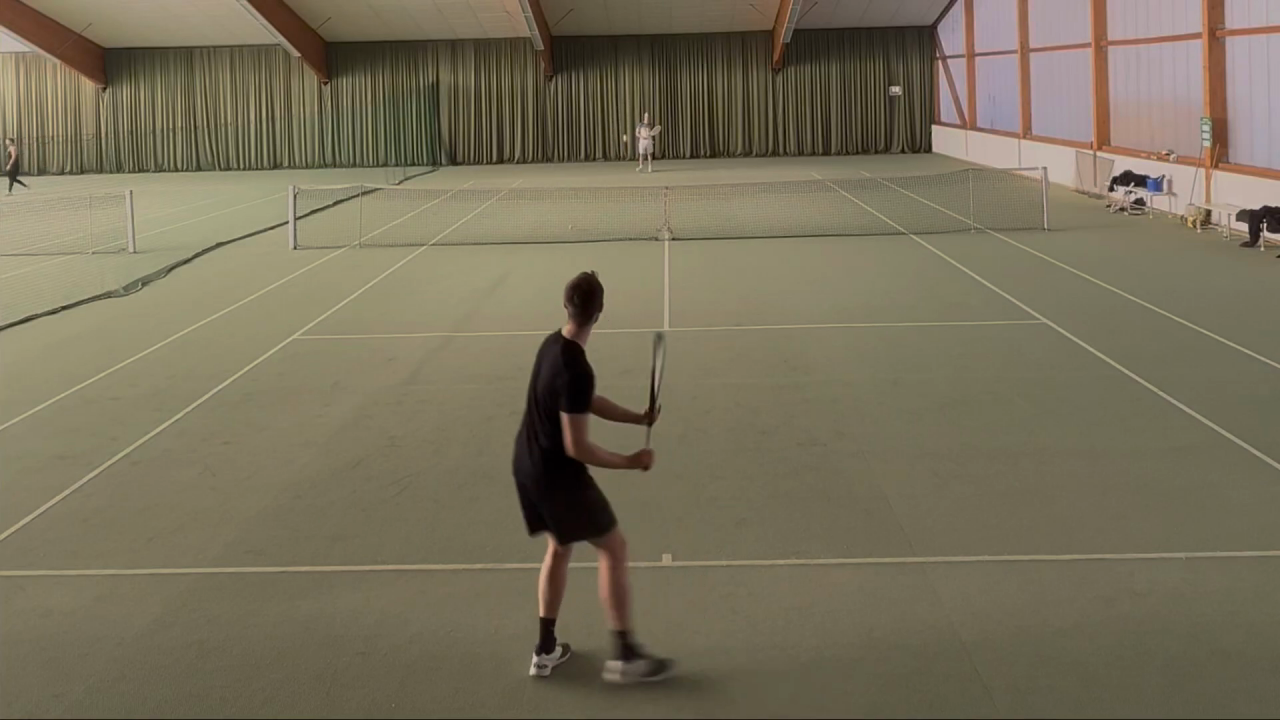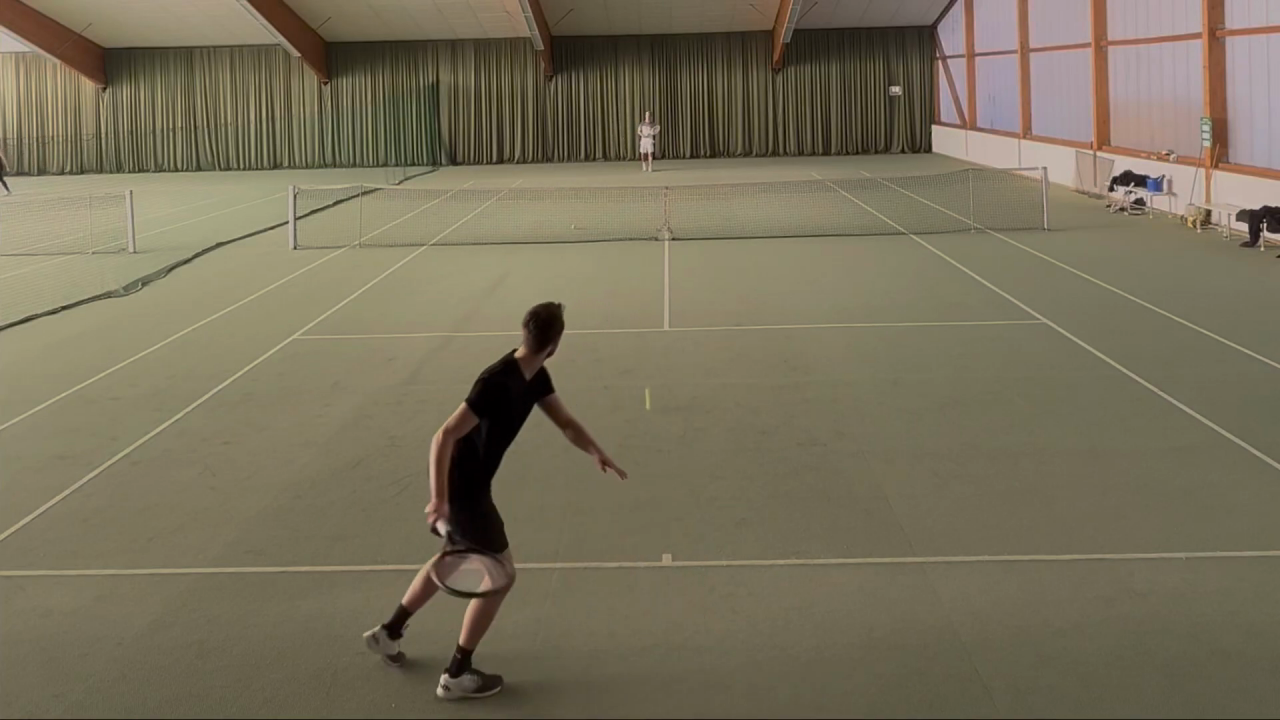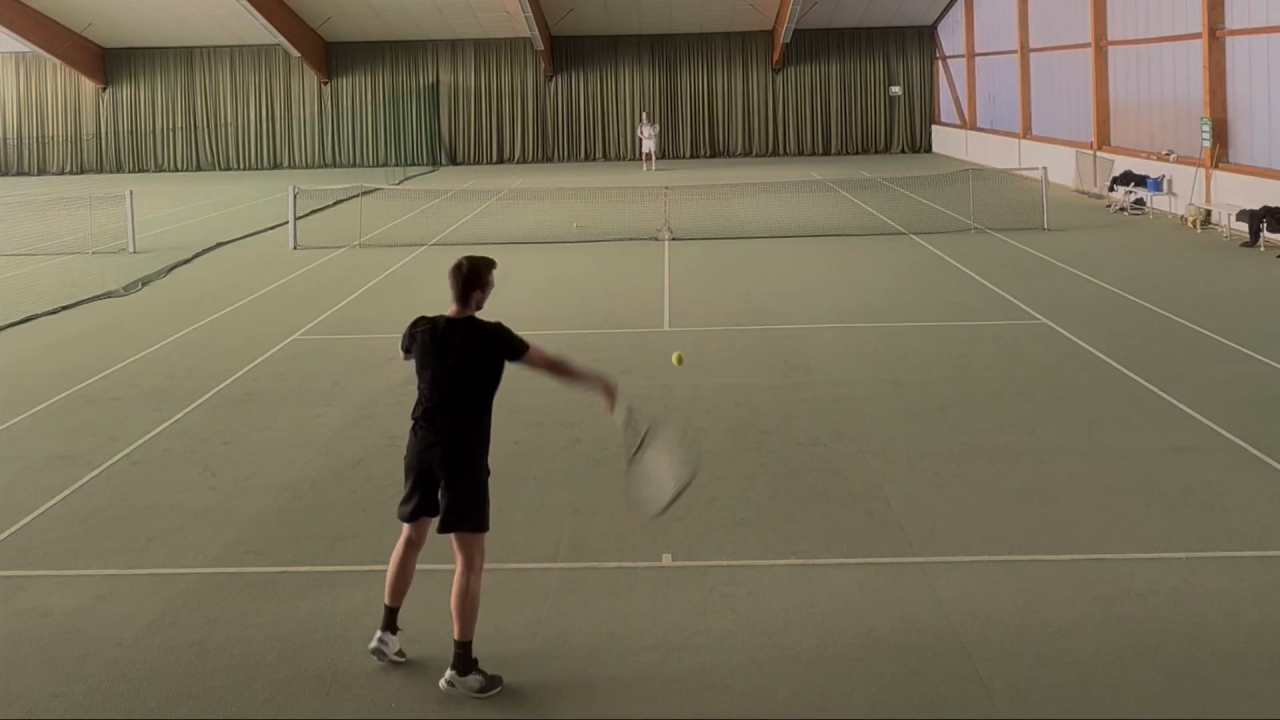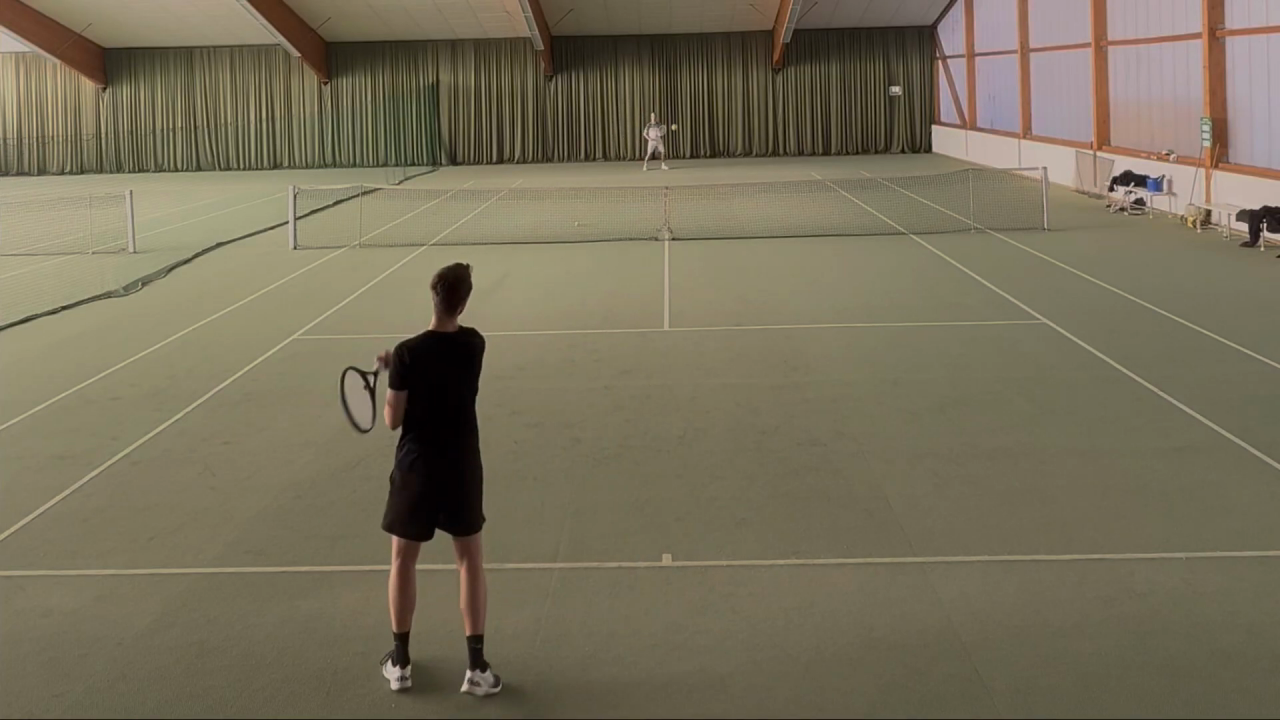
dt=0.4s
person 1, frame 1
left shoulder: (552, 344)
right shoulder: (575, 370)
right elbow: (577, 446)
left wrist: (637, 418)
right wrist: (628, 461)
left hip: (529, 466)
right hip: (559, 473)
left knee: (559, 548)
right knee: (614, 553)
left ankle: (545, 649)
right ankle: (626, 655)
person 1, frame 2
left shoulder: (535, 375)
right shoulder: (498, 385)
left elbow: (565, 422)
right elbow: (443, 437)
left wrist: (601, 456)
right wrist: (438, 497)
left hip: (465, 479)
right hip: (461, 485)
left ankle: (388, 632)
right ankle: (457, 673)
person 1, frame 3
left shoulder: (421, 330)
right shoulder: (492, 336)
right elbow: (549, 363)
right wrist: (597, 382)
left hip: (422, 450)
right hip: (466, 459)
left knee: (411, 538)
right knee: (470, 561)
left ankle: (386, 632)
right ankle: (461, 668)
person 1, frame 4
left shoulder: (407, 354)
right shoulder: (474, 343)
left elbow: (393, 419)
left hip: (416, 466)
right hip: (463, 465)
left knee: (403, 560)
right knee: (471, 559)
left ankle: (400, 661)
right ankle: (477, 665)
